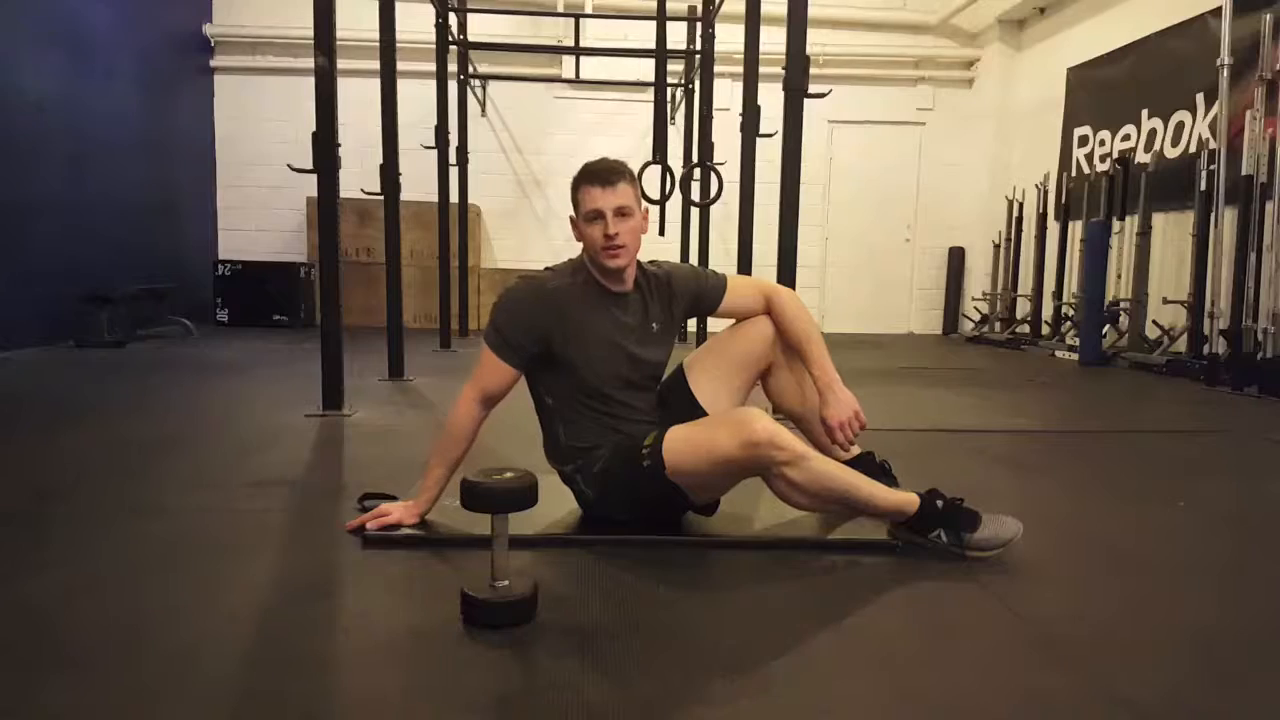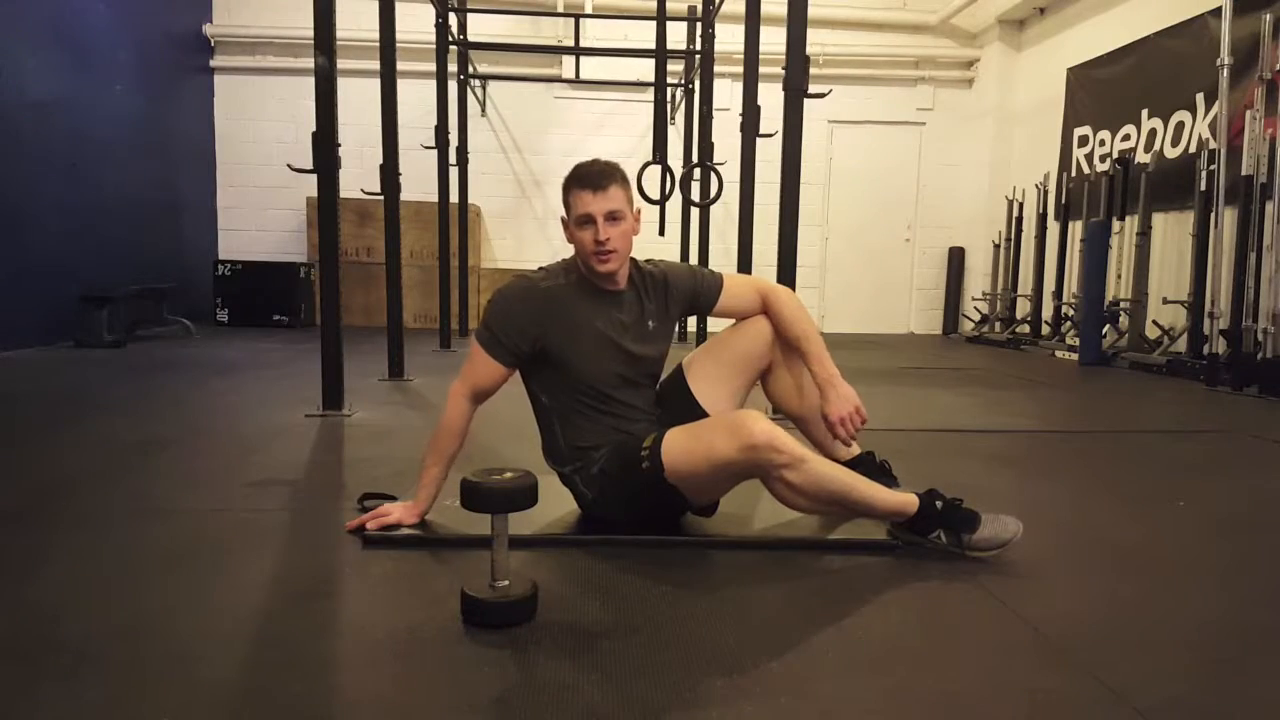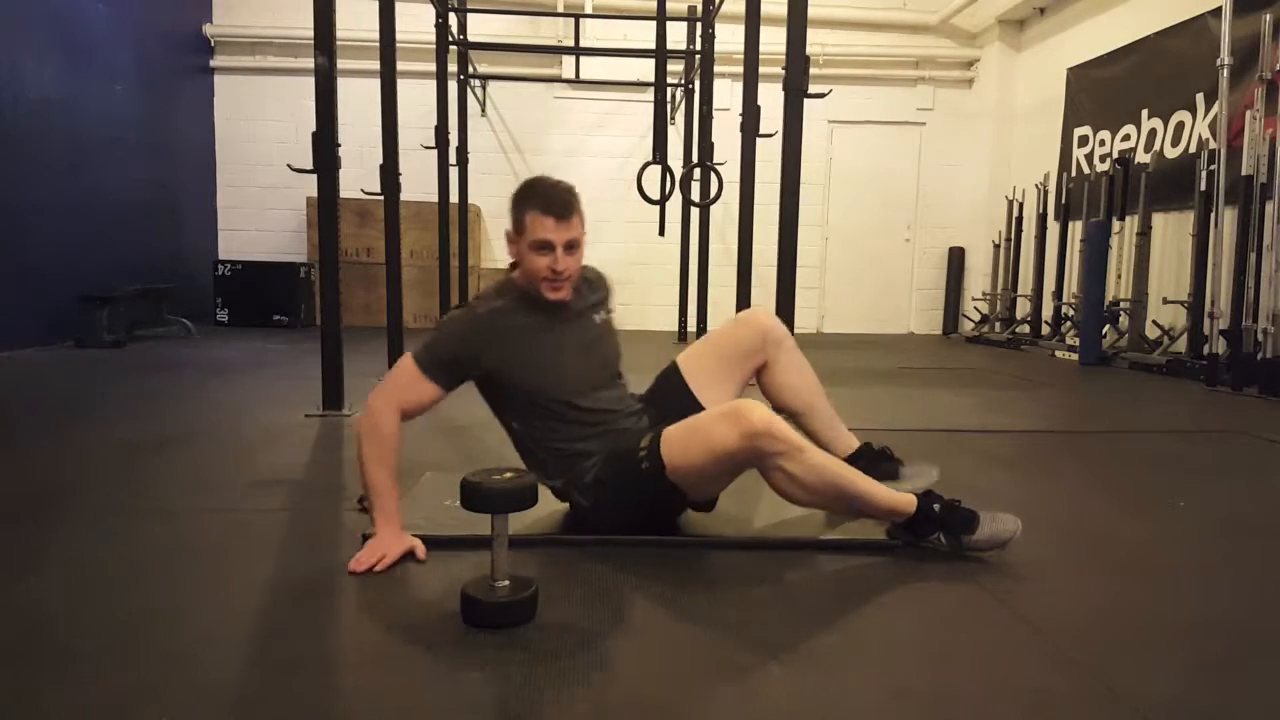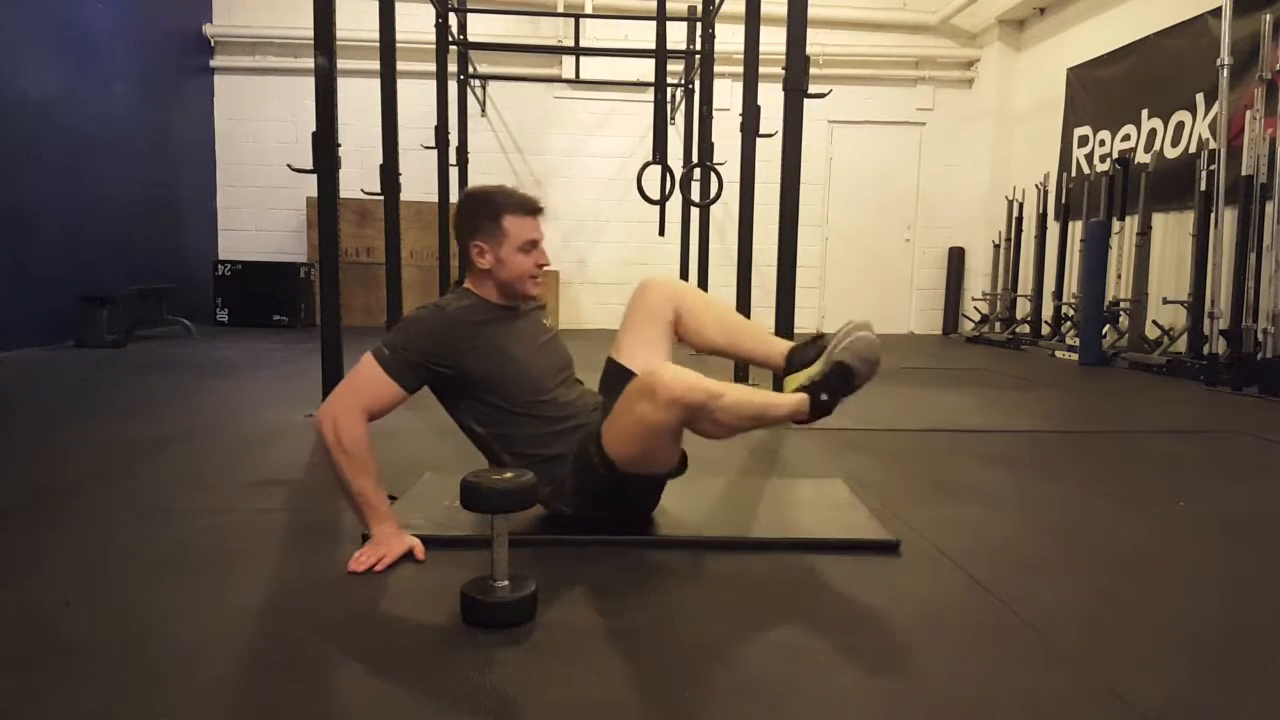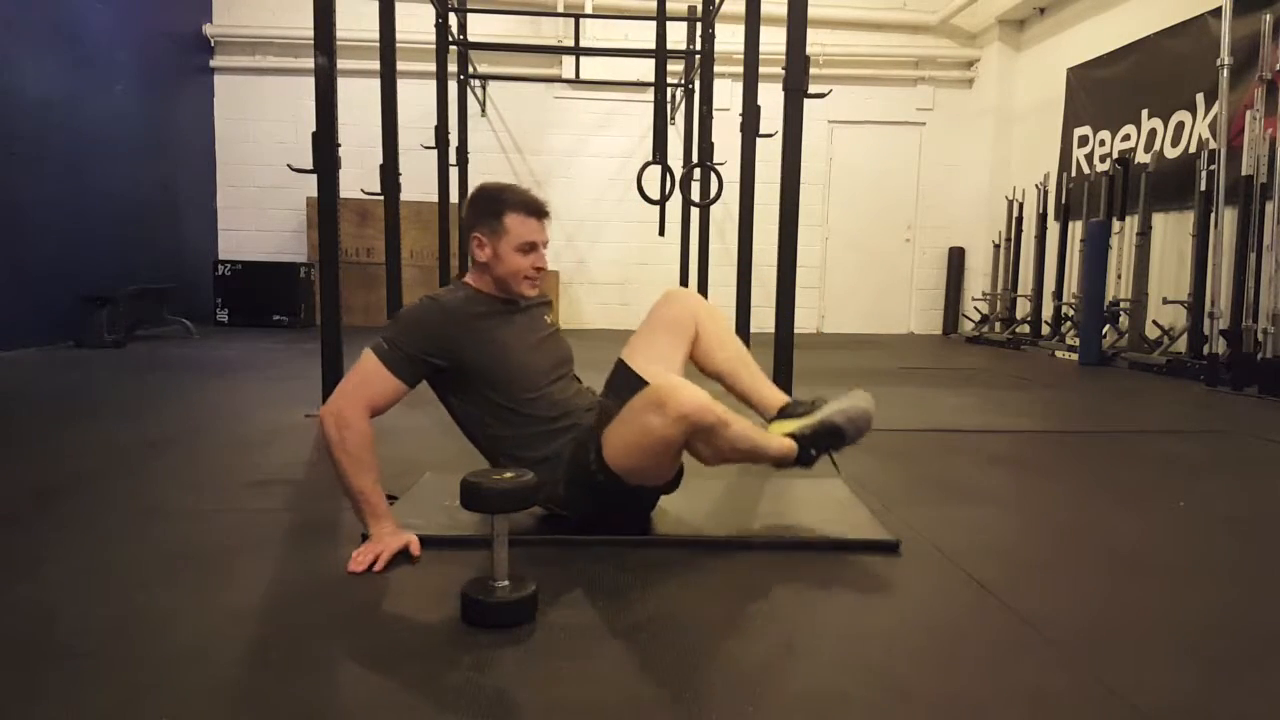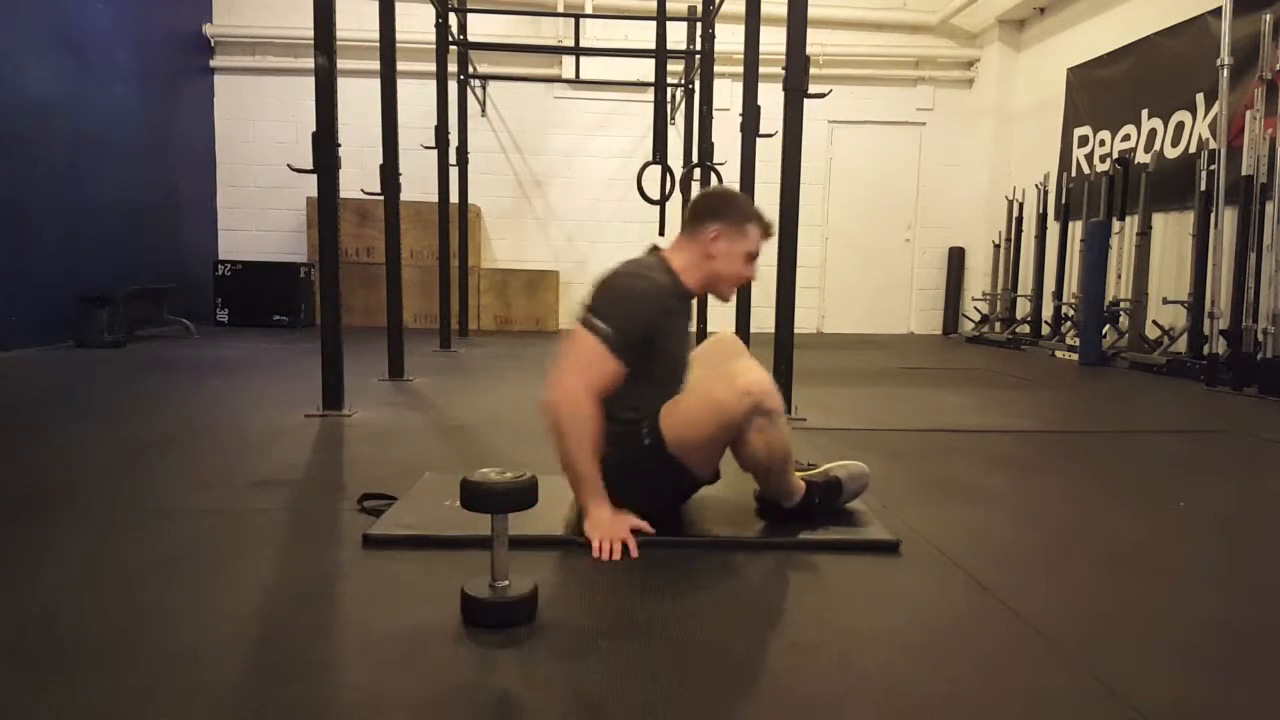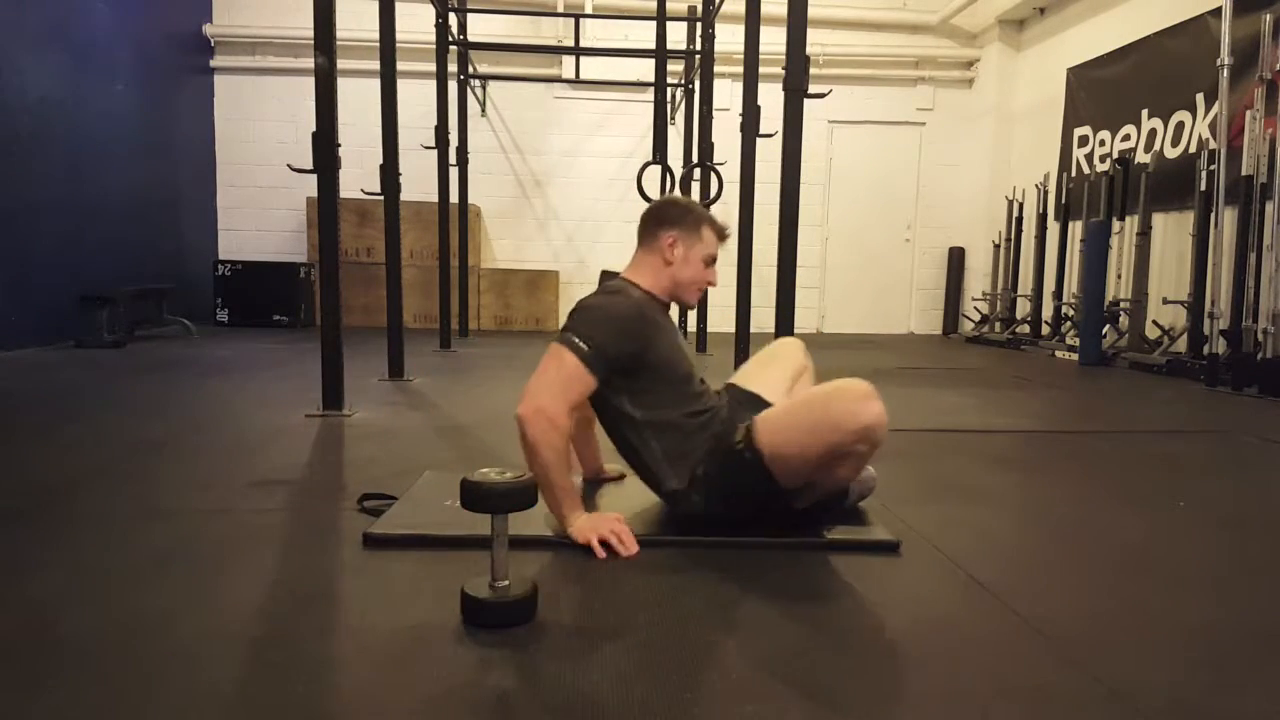
dt=0.5s
person 1, frame 1
left shoulder: (670, 284)
right shoulder: (538, 301)
left elbow: (776, 297)
right elbow: (477, 400)
left wrist: (832, 388)
right wrist: (421, 502)
left hip: (661, 437)
right hip: (611, 481)
left knee: (768, 333)
right knee: (757, 433)
left ankle: (860, 468)
right ankle: (920, 516)
person 1, frame 2
left shoulder: (662, 282)
right shoulder: (531, 301)
left elbow: (769, 295)
right elbow: (465, 395)
left wrist: (833, 383)
right wrist: (420, 501)
left hip: (660, 433)
right hip: (611, 482)
left knee: (770, 333)
right knee: (754, 436)
left ankle: (862, 470)
right ankle: (922, 516)
person 1, frame 3
left shoulder: (586, 284)
right shoulder: (483, 326)
right elbow: (382, 409)
right wrist: (389, 525)
left hip: (646, 427)
right hip: (611, 486)
left knee: (759, 327)
right knee: (754, 425)
left ankle: (859, 462)
right ankle: (918, 516)
person 1, frame 4
left shoulder: (522, 303)
right shoulder: (442, 328)
right elbow: (337, 414)
right wrist: (384, 526)
left hip: (607, 431)
right hip: (589, 484)
left knee: (659, 293)
right knee: (667, 383)
left ankle: (799, 364)
right ankle: (811, 400)
person 1, frame 5
left shoulder: (528, 300)
right shoulder: (440, 320)
right elbow: (343, 411)
right wrist: (382, 526)
left hip: (605, 428)
right hip: (583, 484)
left knee: (682, 305)
right knee: (675, 397)
left ankle: (785, 414)
right ankle: (792, 448)
person 1, frame 6
left shoulder: (665, 285)
right shoulder: (641, 290)
right elbow: (564, 396)
right wrist: (596, 508)
left hip: (643, 455)
right hip: (629, 481)
left knee: (727, 347)
right knee: (748, 384)
left ankle: (779, 476)
right ankle: (795, 499)
person 1, frame 7
left shoulder: (638, 305)
right shoulder: (615, 313)
left elbow: (576, 400)
right elbow: (537, 411)
left wrist: (592, 468)
right wrist: (574, 517)
right hip: (715, 479)
left knee: (790, 350)
right knee: (862, 408)
left ankle: (798, 479)
right ankle: (801, 499)
